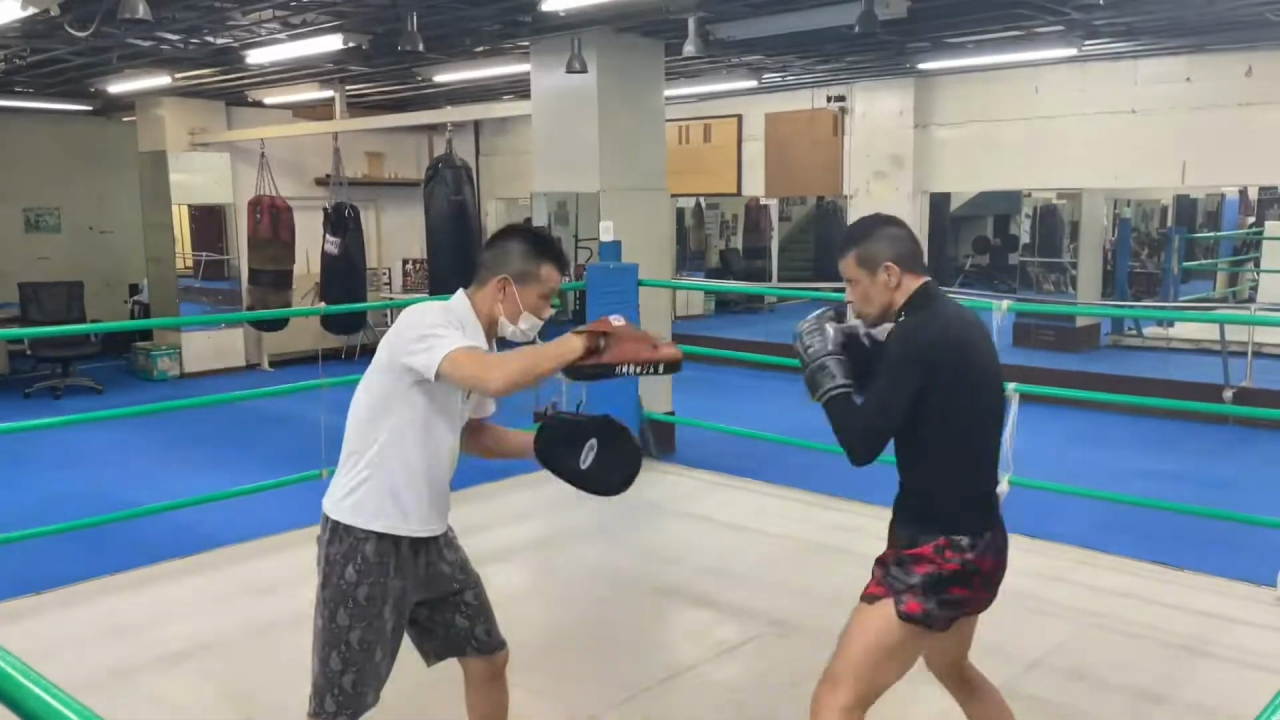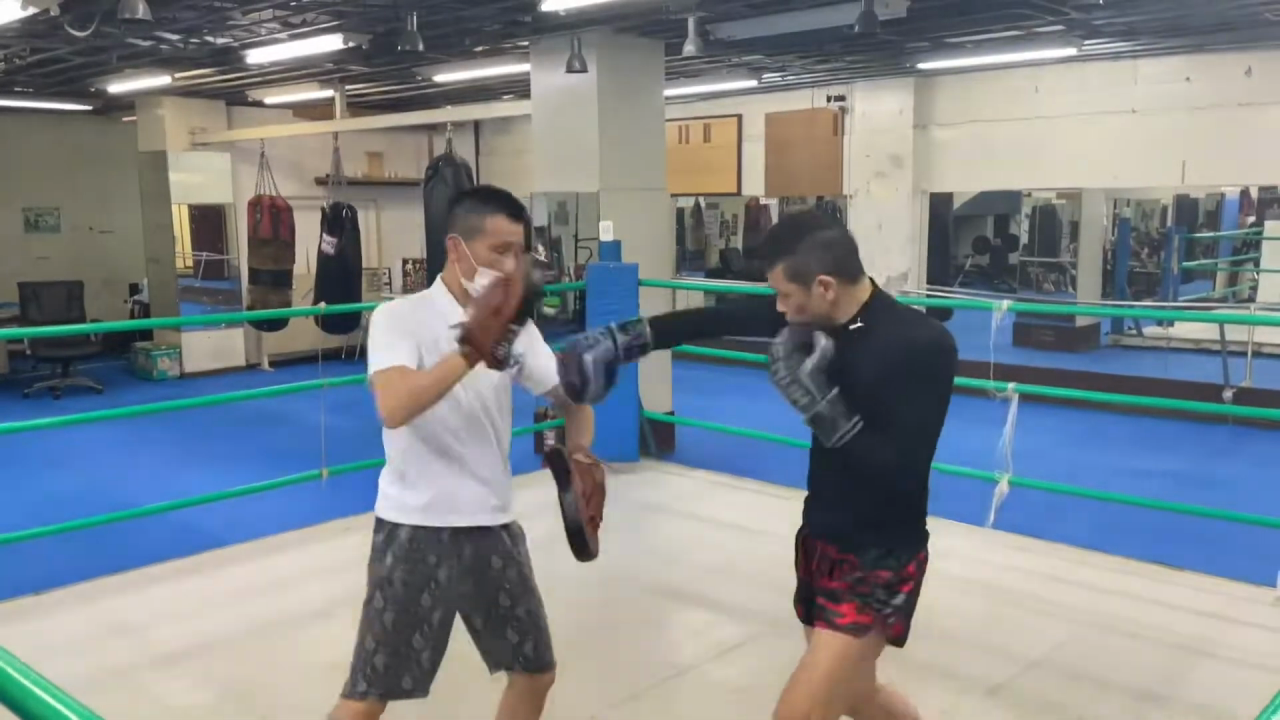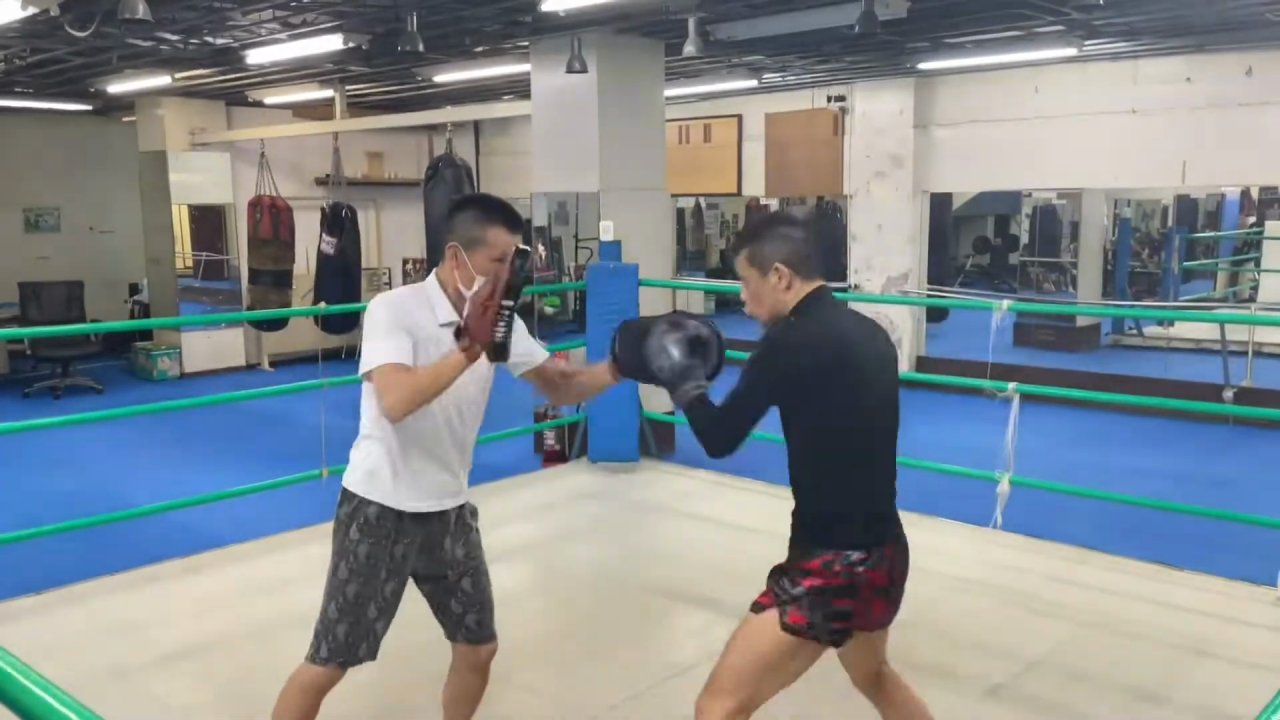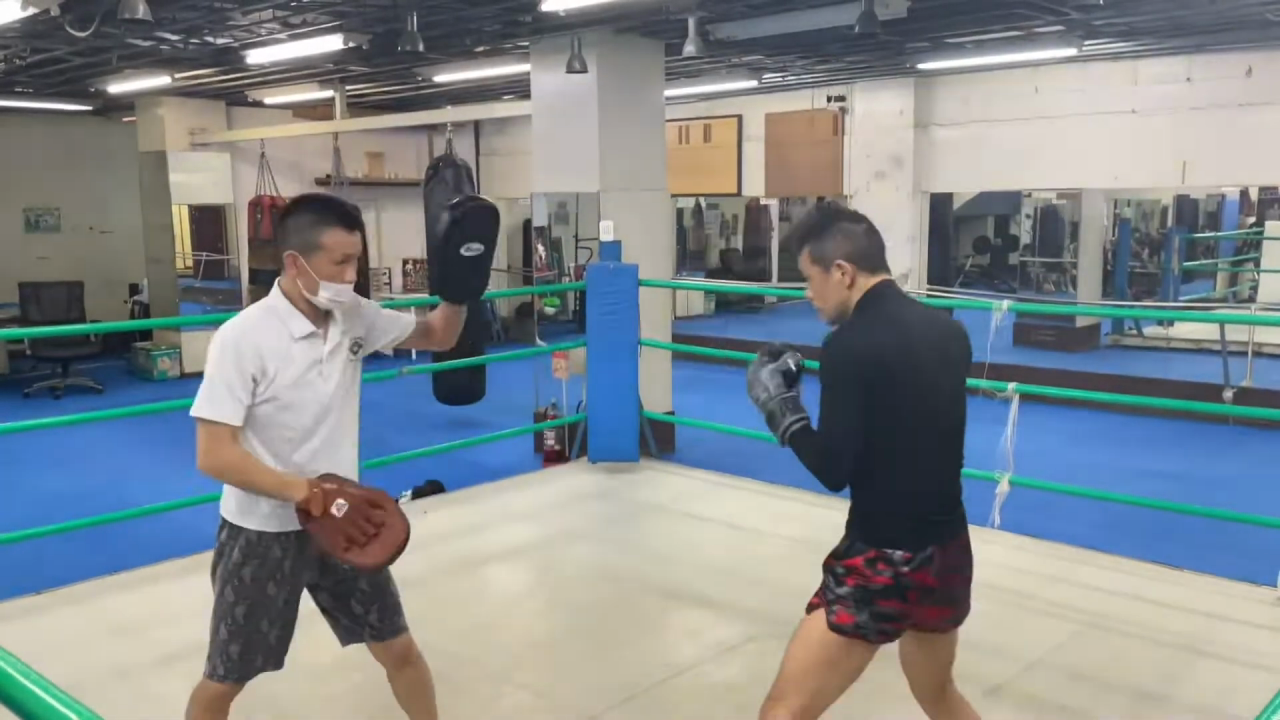
dt=0.7s
person 1, frame 1
left shoulder: (481, 344)
right shoulder: (425, 323)
right elbow: (495, 378)
right wrist: (583, 342)
left hip: (426, 532)
right hip: (364, 536)
left knee: (488, 659)
person 1, frame 2
left shoulder: (513, 323)
right shoulder: (395, 318)
left elbow: (568, 397)
right elbow: (394, 409)
left wrist: (579, 455)
right wrist: (473, 350)
left hip: (493, 528)
right hip: (416, 531)
left knee: (535, 671)
person 1, frame 3
left shoulder: (496, 320)
right shoulder: (393, 309)
left elbow: (559, 386)
right elbow: (396, 403)
left wrist: (620, 368)
right wrist: (469, 349)
left hip: (447, 511)
right hip: (380, 509)
left knee: (478, 648)
right knee: (327, 664)
person 1, frame 4
left shoulder: (356, 316)
right shoulder: (242, 338)
left elbow: (438, 337)
right elbow: (214, 455)
right wrist: (309, 493)
right hip: (261, 533)
left knee: (398, 648)
person 2, frame 1
left shoulder: (919, 334)
right shoulder: (954, 323)
left elbow: (862, 445)
left wrist: (825, 366)
right wrist: (867, 356)
left hip: (937, 549)
right hip: (973, 541)
right knee: (953, 669)
person 2, frame 2
left shoulder: (924, 344)
right shoulder: (818, 324)
left elbow: (898, 469)
right elbow: (714, 318)
left wrist: (822, 402)
right wrist: (622, 339)
left hip: (880, 562)
right hip: (823, 541)
person 2, frame 3
left shoulder: (794, 343)
right shoulder: (865, 333)
left elbow: (718, 440)
left wrist: (684, 377)
left hip: (832, 561)
right hip: (879, 548)
right knee: (874, 677)
person 2, frame 4
left shoulder: (852, 345)
right shoulder: (948, 330)
left elbow: (833, 472)
left wrist: (777, 403)
left hip: (883, 562)
right hip: (946, 551)
